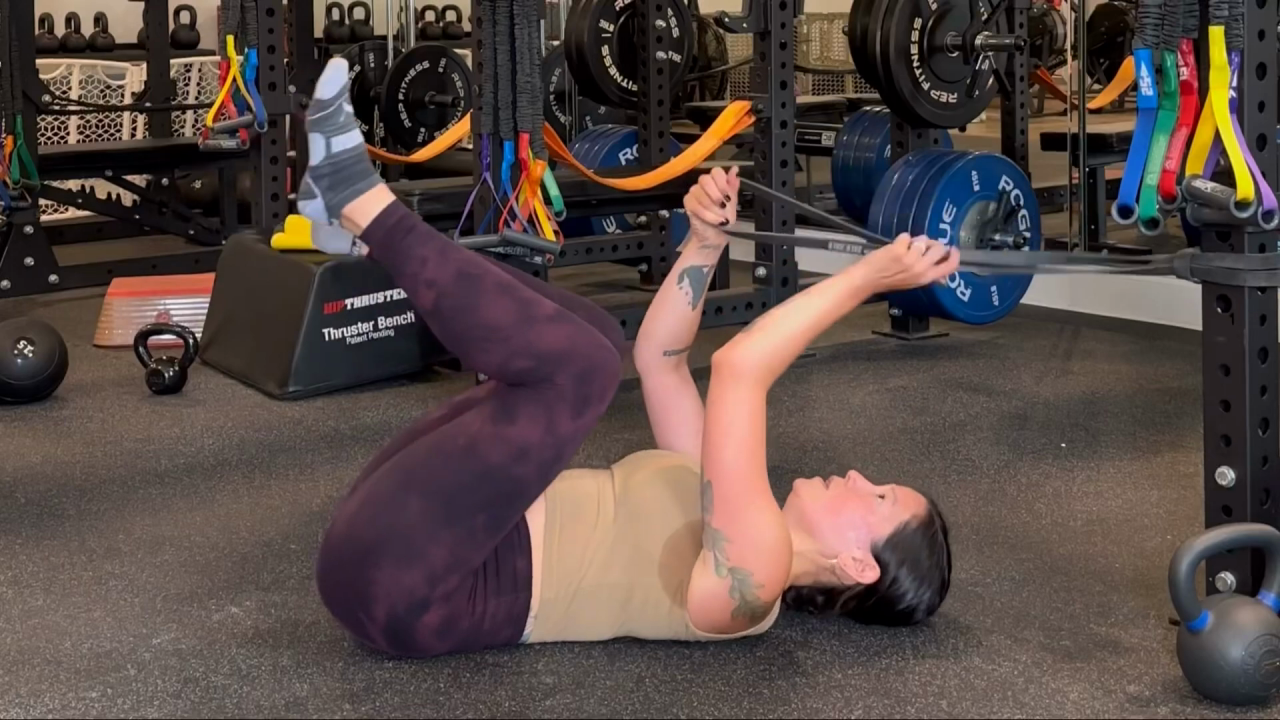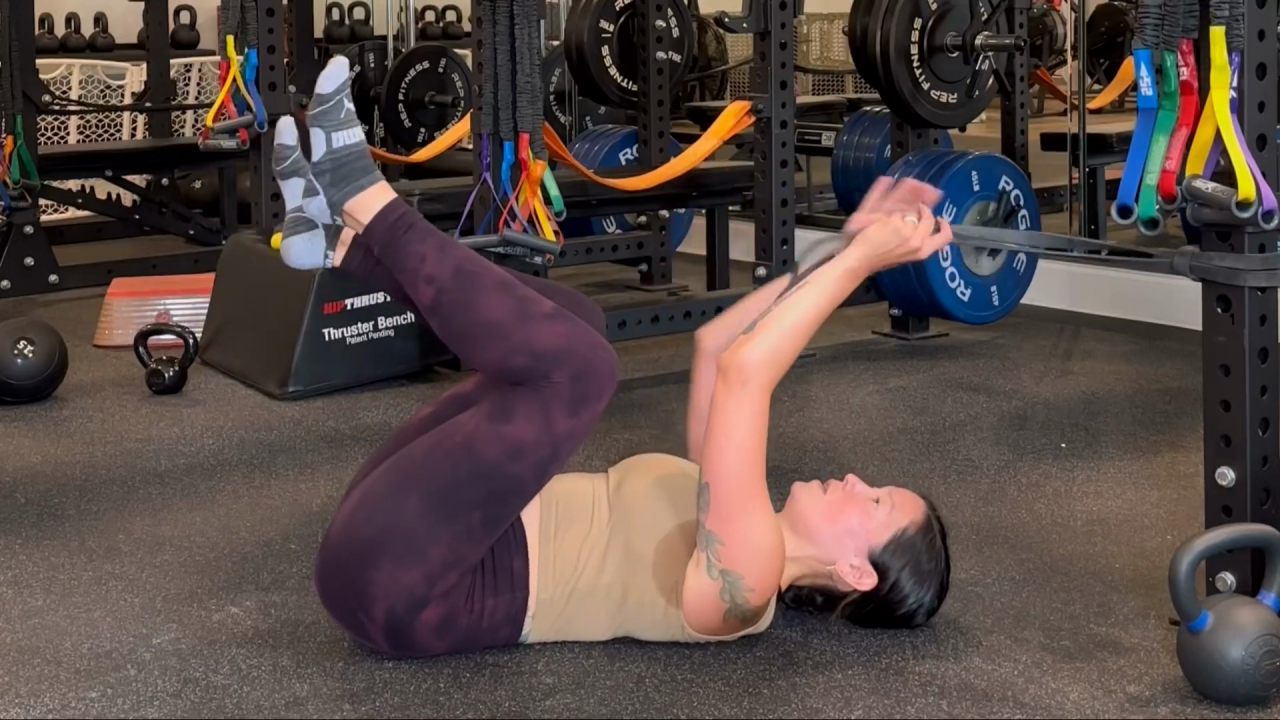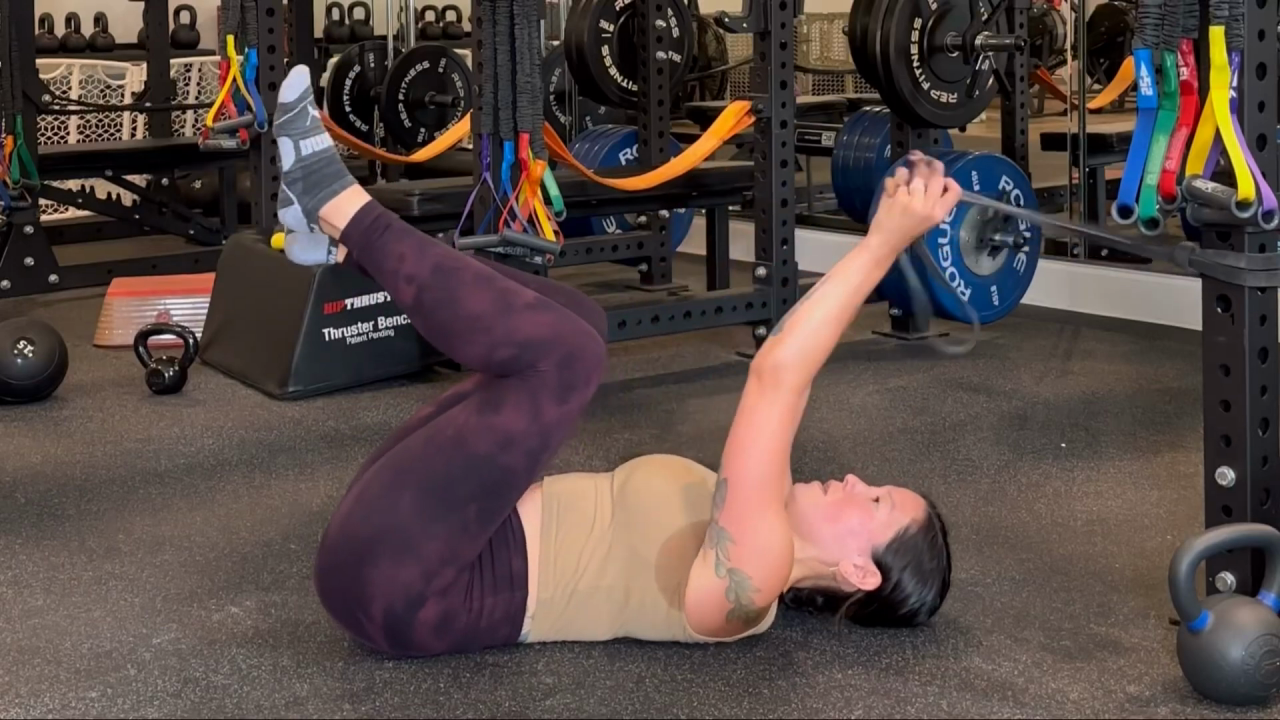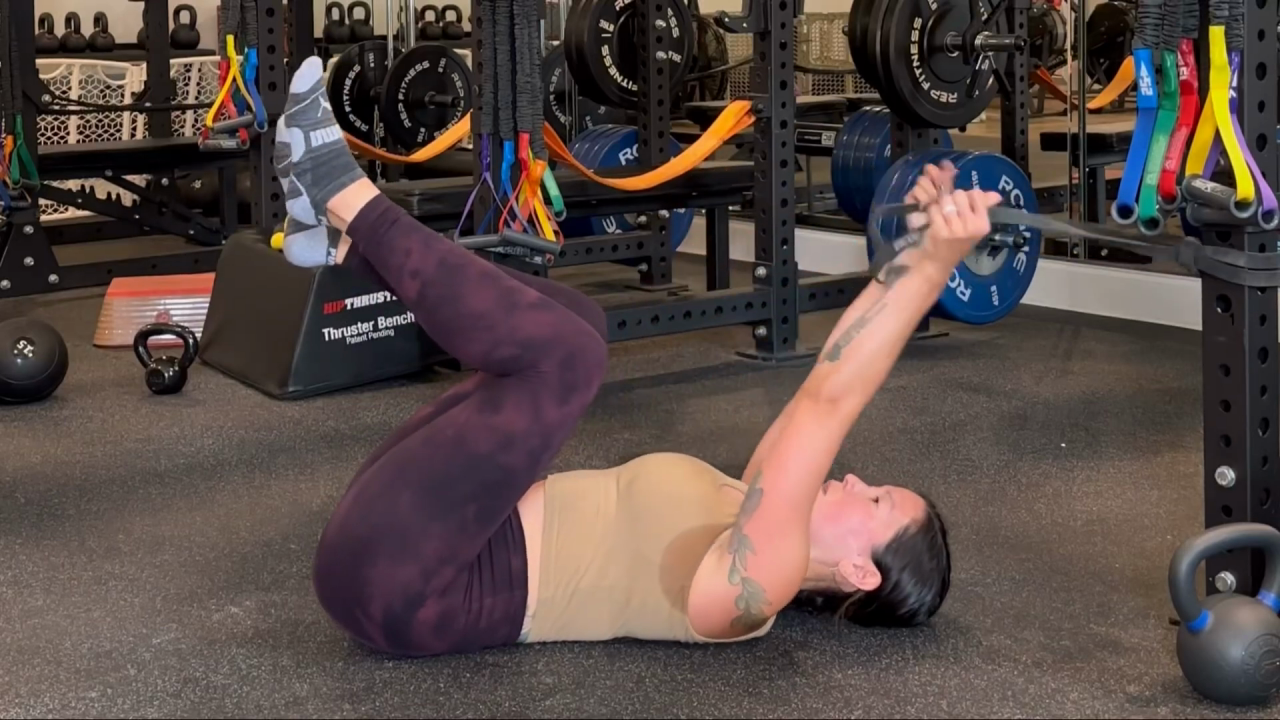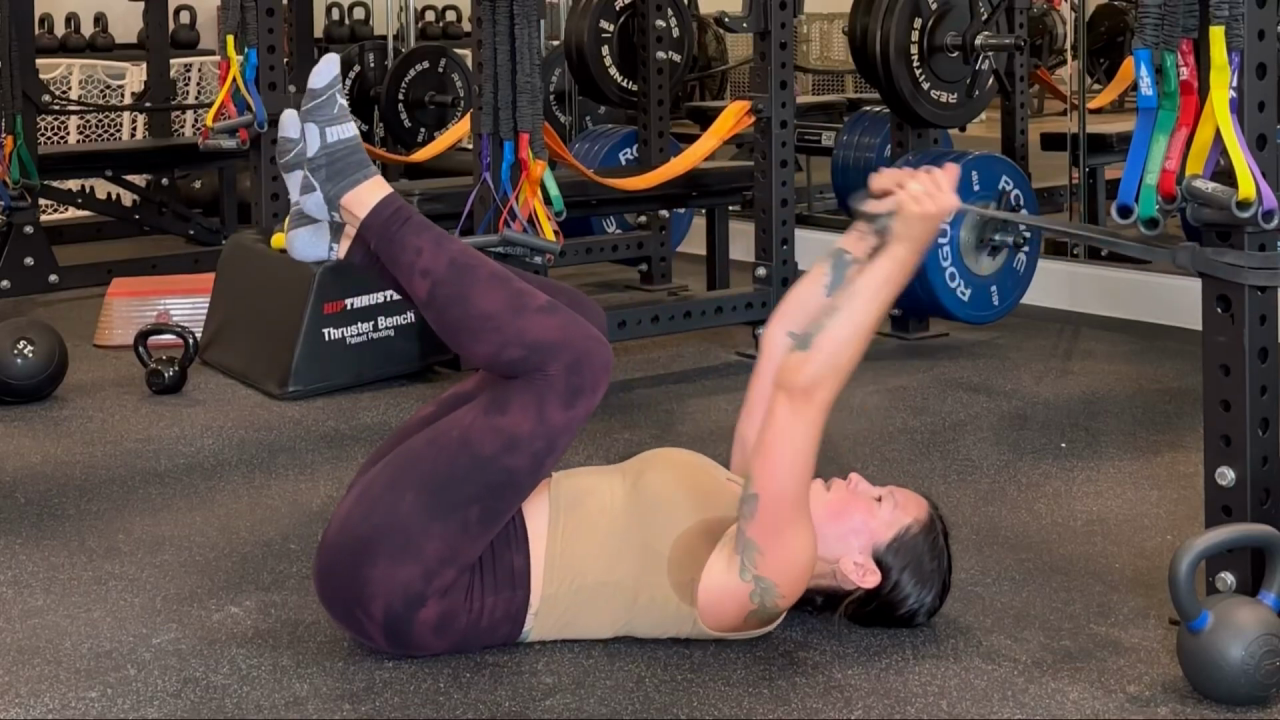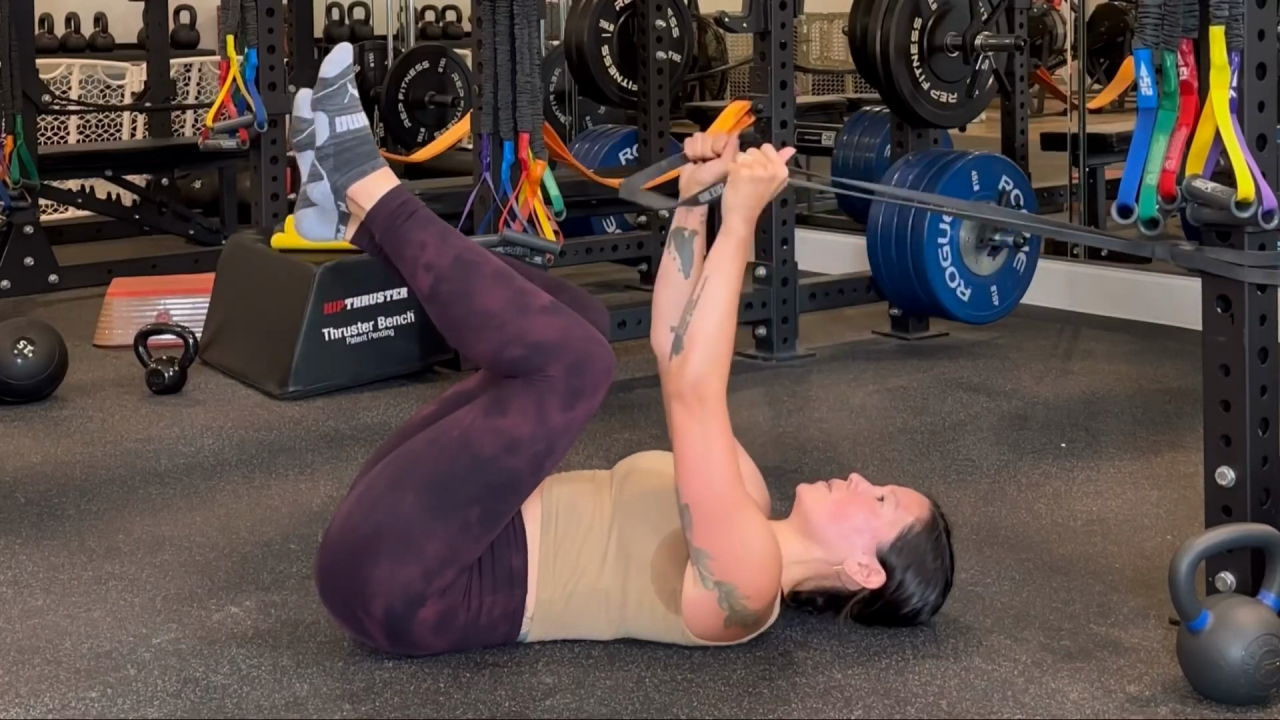
dt=0.3s
person 1, frame 1
left shoulder: (750, 578)
right shoulder: (737, 519)
left elbow: (738, 370)
right elbow: (657, 355)
left wrist: (866, 278)
right wrist: (703, 238)
left hip: (395, 578)
right hip: (406, 524)
left knee: (577, 360)
right knee: (589, 332)
left ankle: (363, 204)
right ankle: (365, 228)
person 1, frame 2
left shoulder: (744, 580)
right shoulder: (746, 530)
left elbow: (742, 373)
right elbow: (716, 343)
left wrist: (859, 259)
right wrist: (845, 252)
left hip: (393, 576)
right hip: (405, 528)
left knee: (576, 362)
right knee: (567, 324)
left ankle: (363, 201)
right ankle: (337, 240)
person 1, frame 3
left shoulder: (750, 581)
right shoulder: (754, 532)
left elbow: (781, 375)
right elbow: (790, 364)
left wrist: (884, 243)
right wrist: (882, 242)
left hip: (394, 579)
right hip: (408, 529)
left knee: (562, 351)
right knee: (570, 319)
left ankle: (338, 204)
right ankle: (341, 242)
person 1, frame 4
left shoulder: (755, 586)
right shoulder: (755, 526)
left elbow: (828, 400)
right elbow: (833, 377)
left wrist: (934, 267)
right wrist: (916, 244)
left hip: (392, 574)
right hip: (422, 532)
left knee: (562, 351)
right knee: (570, 323)
left ankle: (349, 198)
right ankle: (344, 237)
person 1, frame 5
left shoulder: (764, 584)
right shoulder: (756, 514)
left elbow: (803, 390)
right elbow: (783, 351)
left wrist: (903, 252)
right wrist: (867, 234)
left hip: (394, 576)
right hip: (409, 532)
left knee: (569, 353)
right knee: (569, 320)
left ankle: (360, 195)
right ankle: (347, 231)
person 1, frame 6
left shoulder: (746, 583)
right shoulder: (749, 516)
left elbow: (692, 394)
right elbow: (677, 351)
left wrist: (741, 223)
right wrist: (691, 207)
left hip: (393, 573)
right hip: (421, 521)
left knee: (572, 356)
right knee: (571, 320)
left ankle: (368, 187)
right ankle: (354, 211)
